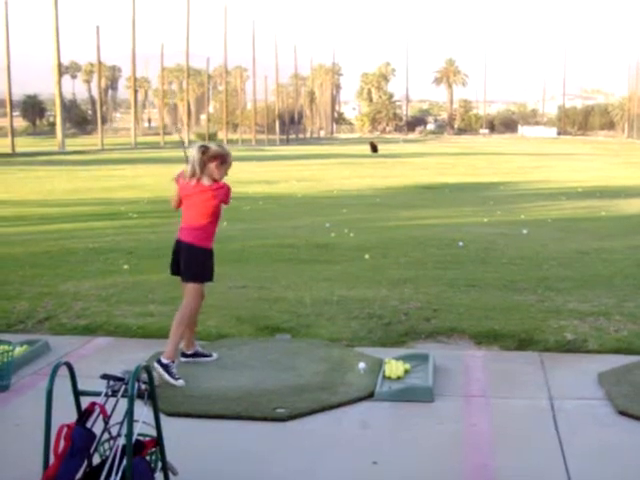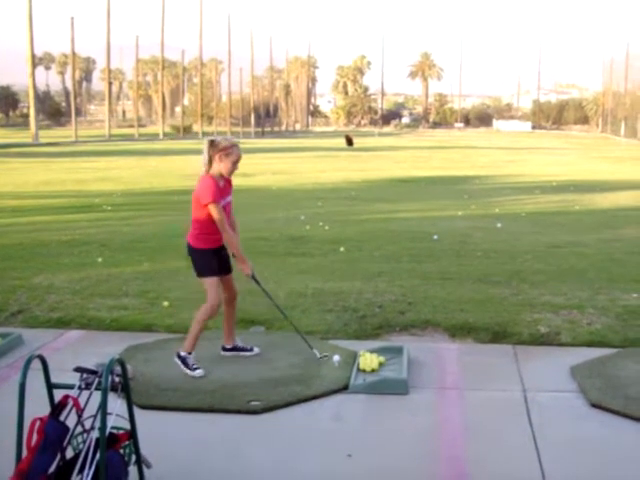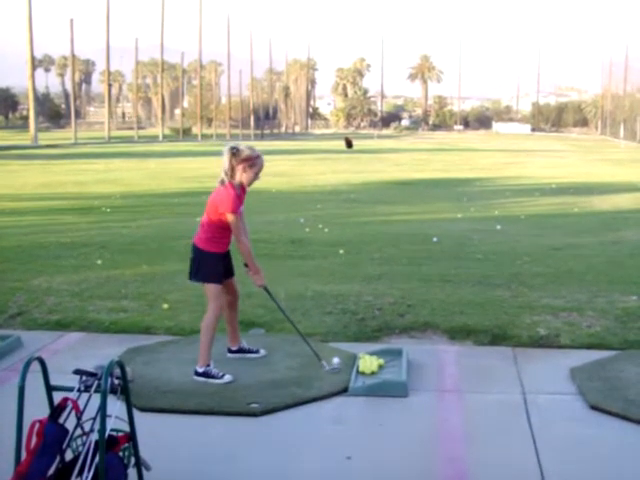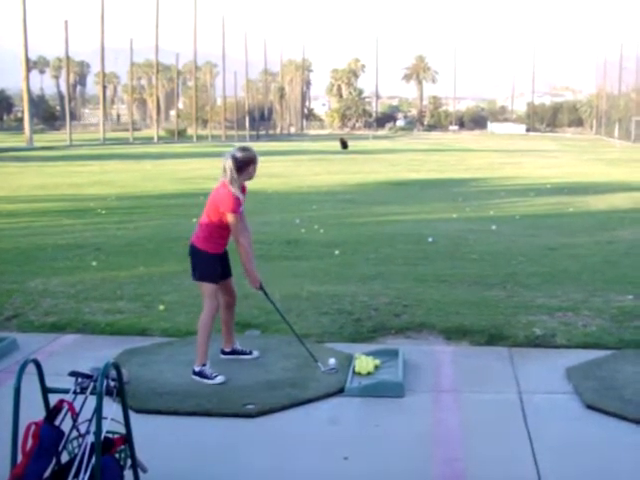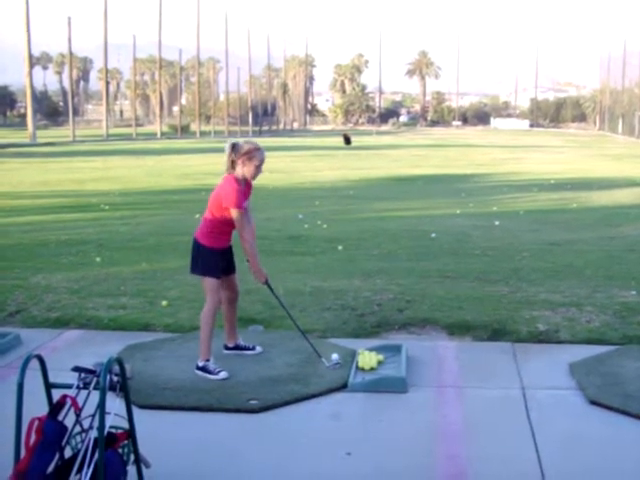
dt=1s
person 1, frame 1
left shoulder: (184, 178)
right shoulder: (223, 190)
left hip: (183, 244)
right hip: (199, 249)
left knee: (196, 298)
right knee: (189, 303)
left ankle: (189, 348)
right ankle: (166, 358)
person 1, frame 2
left shoulder: (226, 182)
right shoulder: (208, 187)
left elbow: (231, 220)
right elbow: (223, 228)
left wrist: (238, 253)
right wrist: (242, 260)
left hip: (217, 246)
right hip: (201, 247)
left knee: (230, 294)
right knee: (215, 300)
left ankle: (229, 343)
right ankle: (185, 352)
person 1, frame 3
left shoulder: (239, 189)
right shoulder: (228, 196)
left elbow: (243, 228)
right elbow: (241, 239)
left wrist: (251, 264)
right wrist: (255, 271)
left hip: (220, 250)
right hip: (207, 252)
left knee: (232, 296)
right knee: (216, 306)
left ankle: (235, 345)
right ankle: (203, 367)
person 1, frame 4
left shoulder: (239, 190)
right shoulder: (227, 196)
left elbow: (244, 229)
right elbow: (239, 239)
left wrist: (252, 265)
right wrist: (251, 273)
left hip: (218, 250)
right hip: (204, 251)
left knee: (229, 297)
right knee: (212, 305)
left ankle: (229, 346)
right ankle: (200, 366)
person 1, frame 5
left shoulder: (245, 185)
right shoulder: (231, 190)
left elbow: (249, 224)
right elbow: (244, 233)
left wrist: (254, 260)
right wrist: (256, 268)
left hip: (223, 245)
right hip: (207, 246)
left knee: (231, 293)
right knee: (213, 300)
left ankle: (232, 342)
right ankle: (204, 361)
